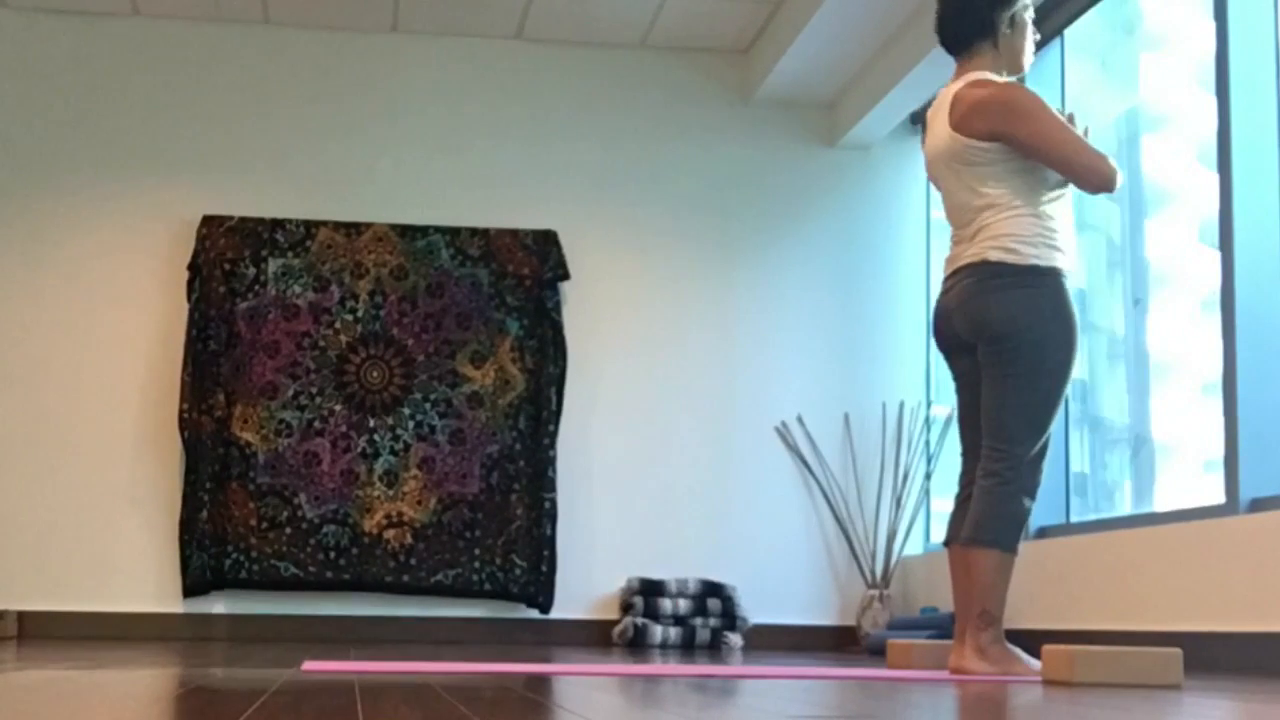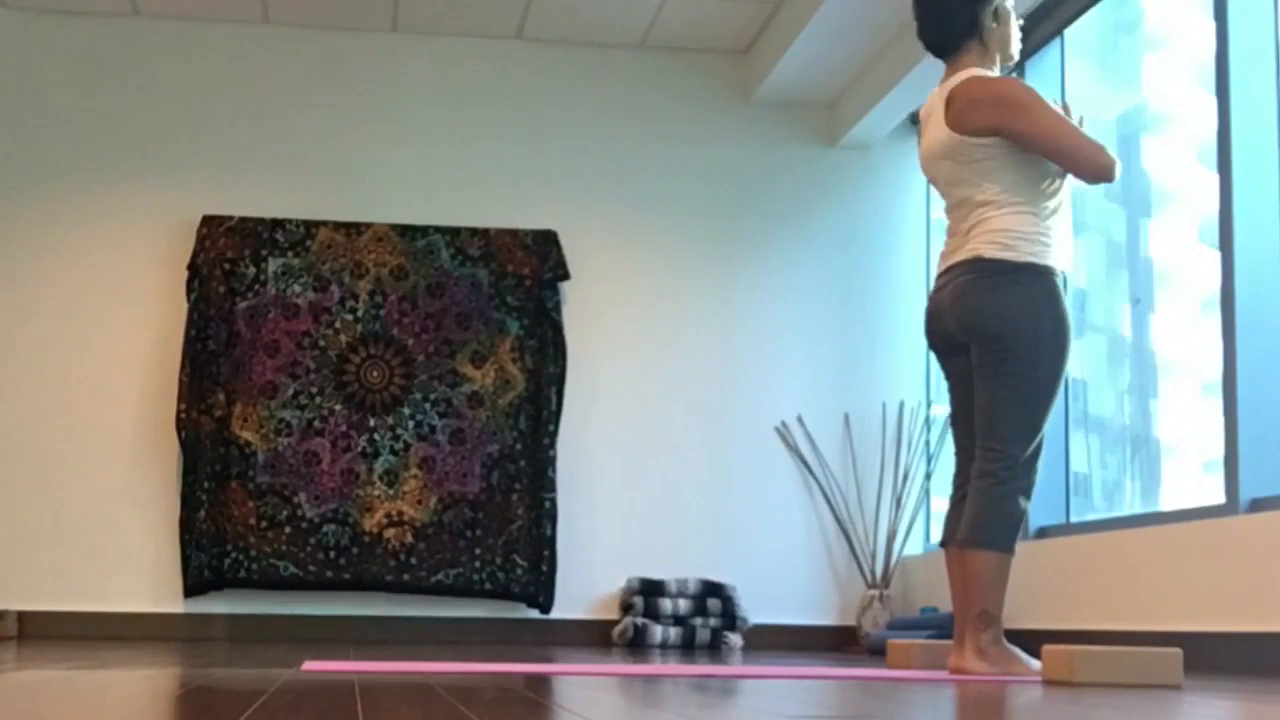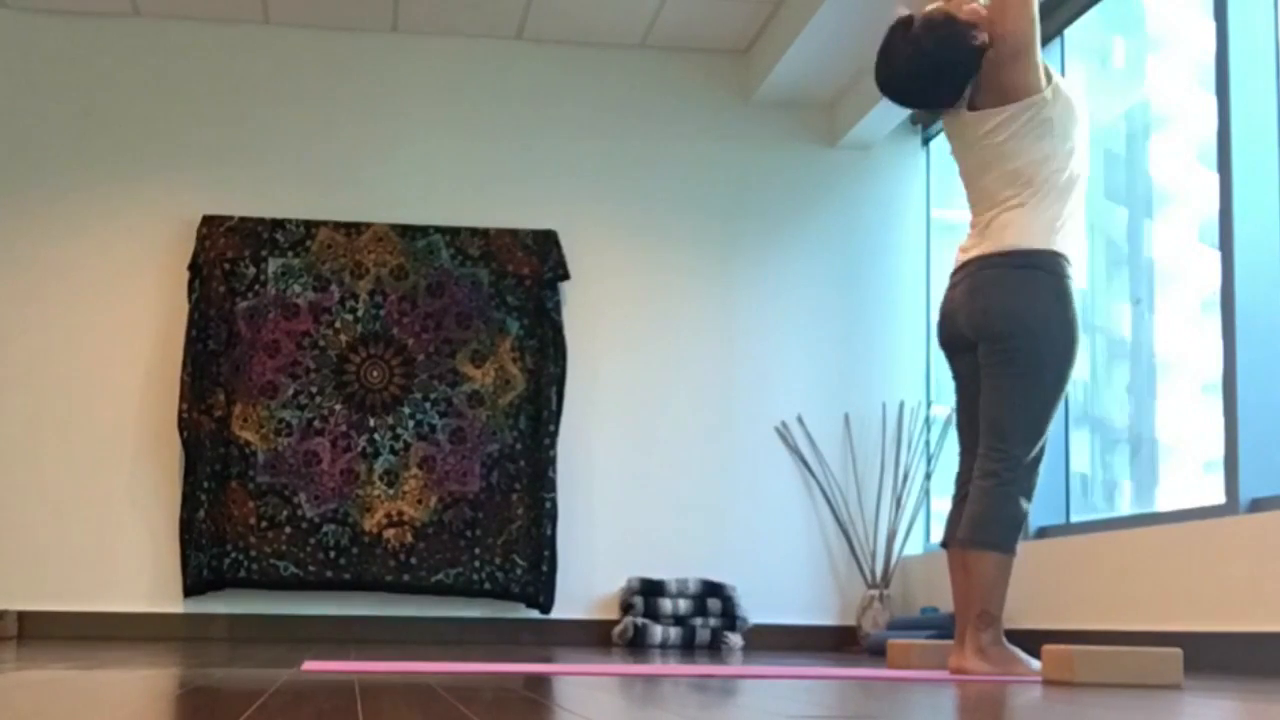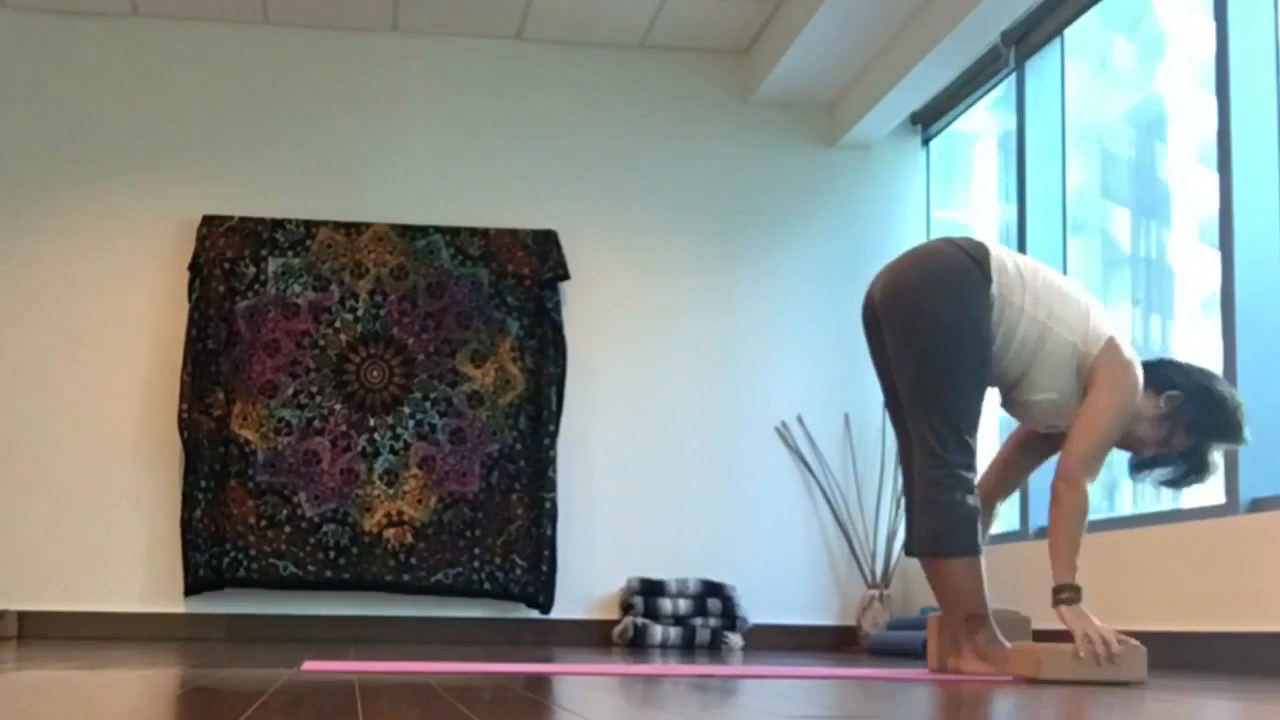
dt=0.5s
person 1, frame 1
left shoulder: (940, 113)
right shoulder: (997, 97)
right elbow: (1101, 175)
left wrist: (1054, 142)
right wrist: (1074, 138)
left hip: (965, 296)
right hip: (1020, 290)
left knee: (982, 471)
right knee: (1011, 469)
left ankle: (968, 639)
right ankle: (984, 643)
person 1, frame 2
left shoulder: (936, 111)
right shoulder: (991, 92)
right elbow: (1101, 166)
left wrist: (1050, 132)
right wrist: (1067, 130)
left hip: (957, 294)
right hip: (1013, 289)
left knee: (977, 471)
right knee: (1005, 468)
left ankle: (968, 641)
right ankle: (982, 643)
person 1, frame 3
left shoulder: (967, 97)
right shoulder: (1016, 71)
left hip: (973, 291)
right hip: (1023, 283)
left knee: (984, 473)
right knee: (1010, 473)
left ankle: (972, 637)
right ankle: (982, 644)
person 1, frame 4
left shoulder: (1070, 409)
right shoulder: (1121, 377)
left elbow: (995, 484)
right elbow: (1072, 481)
right wrist: (1067, 597)
right hip: (946, 290)
left knee: (934, 475)
right knee: (947, 471)
left ankle: (967, 640)
right ankle: (974, 644)
